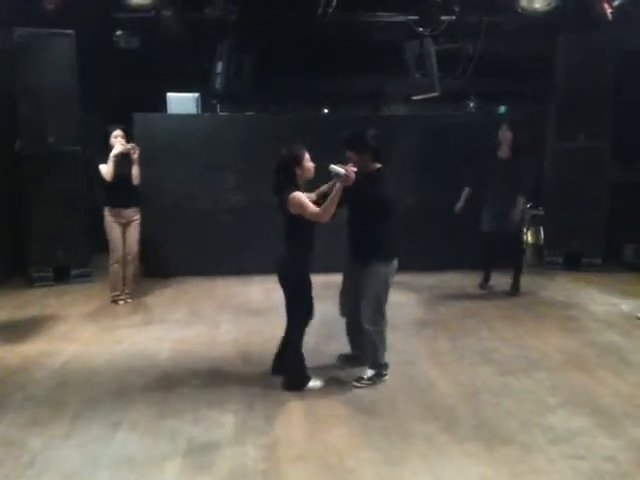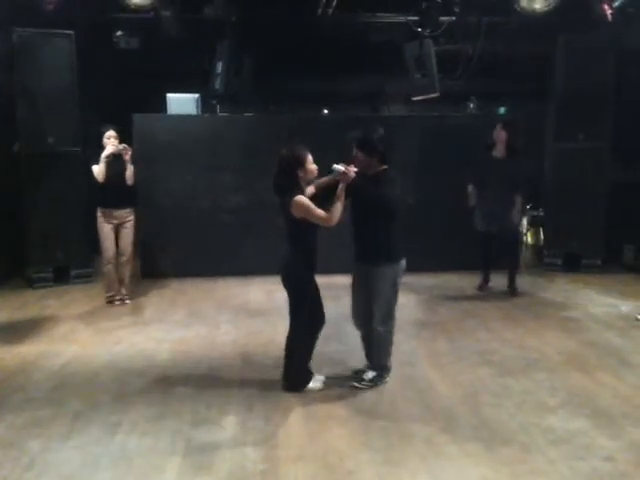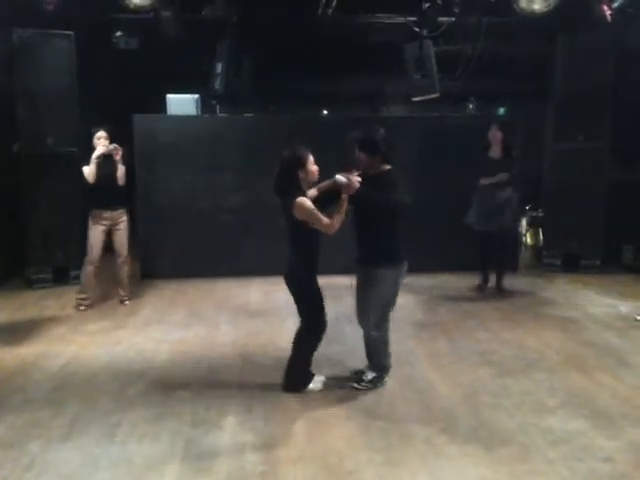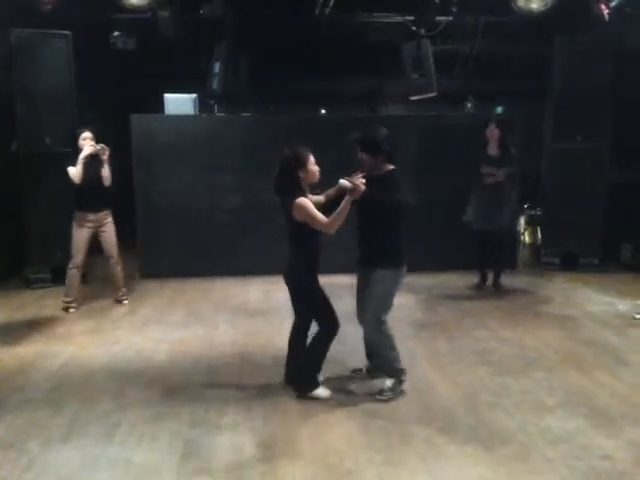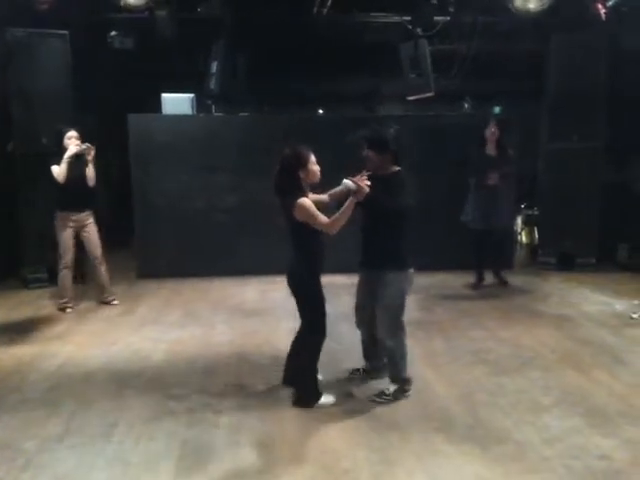
dt=0.2s
person 1, frame 1
left shoulder: (381, 181)
right shoulder: (360, 180)
left elbow: (381, 202)
right elbow: (343, 200)
left wrist: (351, 185)
left hip: (380, 260)
right hip: (358, 257)
left knee: (372, 316)
right knee: (349, 308)
left ankle: (378, 368)
right ankle: (359, 352)
person 1, frame 2
left shoulder: (387, 181)
right shoulder: (362, 178)
left elbow: (385, 203)
left wrist: (353, 183)
left hip: (387, 261)
right hip: (364, 259)
left knee: (381, 318)
right knee: (362, 317)
left ankle: (380, 370)
right ankle: (373, 364)
person 1, frame 3
left shoulder: (391, 181)
right shoulder: (365, 179)
left elbow: (394, 206)
left wrist: (358, 193)
left hip: (388, 263)
right hip: (367, 260)
left knee: (376, 319)
right knee: (365, 317)
left ankle: (378, 370)
right ankle: (375, 365)
person 1, frame 4
left shoulder: (393, 181)
right shoulder: (369, 180)
left elbow: (395, 206)
left wrist: (363, 194)
left hip: (388, 265)
right hip: (368, 261)
left knee: (375, 320)
right knee: (366, 318)
left ankle: (396, 376)
right ankle: (376, 365)
person 1, frame 5
left shoulder: (400, 182)
right shoulder: (374, 179)
left elbow: (396, 210)
right elbow: (370, 210)
left wrist: (366, 195)
left hip: (394, 268)
right hip: (371, 264)
left knee: (390, 328)
right knee: (364, 319)
left ankle: (401, 383)
right ankle: (375, 365)
person 2, frame 1
left shoulder: (295, 194)
right shoulder: (293, 197)
left elbow: (314, 197)
right elbow: (322, 216)
left wrist: (336, 182)
right wrist: (340, 186)
left hip: (294, 265)
right hip: (295, 267)
left knee: (300, 316)
right knee: (299, 319)
left ankle: (283, 363)
right ankle: (296, 378)
person 2, frame 2
left shoulder: (296, 194)
right shoulder: (297, 201)
left elbow: (313, 187)
right elbow: (330, 220)
left wrist: (336, 177)
right wrist: (342, 187)
left hip: (299, 268)
right hip: (298, 271)
left knee: (313, 320)
right knee: (304, 323)
left ankle: (300, 372)
right ankle: (296, 379)
person 2, frame 3
left shoulder: (298, 196)
right shoulder: (299, 203)
left elbow: (316, 191)
right elbow: (330, 227)
left wrist: (338, 181)
right wrist: (346, 195)
left hip: (300, 271)
right hip: (302, 274)
left knee: (310, 323)
right knee: (315, 325)
left ankle: (299, 374)
right ankle: (295, 379)
person 2, frame 4
left shoulder: (300, 197)
right shoulder: (299, 203)
left elbow: (323, 199)
right elbow: (329, 226)
left wrist: (344, 186)
right wrist: (351, 197)
left hip: (299, 272)
right hip: (303, 275)
left knee: (302, 322)
right knee: (330, 324)
left ankle: (295, 373)
right ankle: (306, 382)
person 2, frame 5
left shoulder: (301, 196)
right shoulder: (300, 203)
left elbow: (327, 198)
right elbow: (330, 226)
left wrist: (350, 185)
right wrist: (354, 198)
left hip: (303, 273)
right hip: (305, 275)
left knee: (310, 326)
right knee: (316, 329)
left ankle: (294, 376)
right ankle: (307, 393)
person 3, frame 1
left shoulder: (129, 158)
right shoulder: (104, 159)
left elbow: (136, 181)
right elbow: (108, 177)
left wrist: (135, 160)
right wrist: (112, 156)
left hip: (133, 211)
right hip: (112, 213)
left knee: (132, 254)
right knee: (117, 255)
left ankle: (127, 292)
right ankle: (116, 294)
person 3, frame 2
left shoulder: (123, 159)
right shoulder: (98, 160)
left elbow: (130, 182)
right elbow: (100, 178)
left wrist: (128, 161)
right wrist: (104, 157)
left hip: (127, 213)
right hip: (106, 214)
left knee: (126, 255)
right knee: (109, 256)
left ankle: (125, 293)
right ankle: (112, 294)
person 3, frame 3
left shoulder: (115, 160)
right shoulder: (89, 161)
left elbow: (121, 182)
right elbow: (91, 179)
left wrist: (119, 161)
right wrist: (95, 157)
left hip: (119, 213)
right hip: (98, 215)
left knee: (123, 255)
right knee: (92, 257)
left ankle: (124, 294)
right ankle: (84, 298)
person 3, frame 4
left shoulder: (99, 161)
right shoulder: (74, 162)
left elbow: (107, 183)
right elbow: (77, 179)
left wrist: (105, 162)
right wrist: (82, 158)
left hip: (104, 215)
right hip: (82, 217)
left knee: (114, 255)
right knee: (77, 261)
left ankle: (121, 293)
right ankle: (70, 301)
person 3, frame 5
left shoulder: (83, 160)
right shoulder: (57, 162)
left elbow: (91, 183)
right elbow: (60, 178)
left wrist: (90, 161)
right wrist: (67, 156)
left hip: (87, 215)
right hip: (65, 216)
left knee: (97, 256)
right knee: (66, 260)
left ankle: (106, 295)
right ankle: (65, 301)
person 4, frame 1
left shoulder: (518, 160)
right shoulder: (491, 157)
left elbow: (522, 187)
right elbow: (476, 180)
left wrist: (519, 208)
right wrist: (462, 200)
left hip: (511, 207)
right hip: (492, 206)
left knee: (515, 245)
right knee: (489, 243)
left ankle: (516, 282)
right ankle: (486, 277)
person 4, frame 2
left shoulder: (514, 158)
right shoulder: (486, 157)
left elbow: (519, 187)
right elbow: (473, 179)
left wrist: (517, 210)
right wrist: (471, 192)
left hip: (507, 208)
right hip: (486, 207)
left knee: (510, 243)
right knee: (486, 243)
left ankle: (512, 282)
right ankle: (485, 278)
person 4, frame 3
left shoulder: (510, 158)
right shoulder: (481, 157)
left elbow: (514, 183)
right elbow: (475, 180)
left wrist: (503, 191)
right wrist: (494, 179)
left hip: (503, 206)
right hip: (483, 205)
left knee: (502, 243)
right knee: (483, 243)
left ankle: (499, 280)
right ankle: (484, 278)
person 4, frame 4
left shoulder: (508, 155)
right shoulder: (479, 154)
left elbow: (511, 178)
right elbow: (475, 178)
left wrist: (490, 172)
right wrist: (496, 176)
left hip: (502, 202)
right hip: (482, 202)
left knee: (501, 241)
right knee: (482, 241)
left ankle: (497, 278)
right ankle: (482, 277)
person 4, frame 5
left shoulder: (505, 154)
right shoulder: (477, 154)
left elbow: (508, 178)
right elbow: (473, 178)
left wrist: (493, 178)
right wrist: (490, 179)
left hip: (500, 201)
right hip: (480, 201)
left knee: (501, 238)
right knee: (479, 239)
left ankle: (497, 270)
right ankle: (479, 276)
